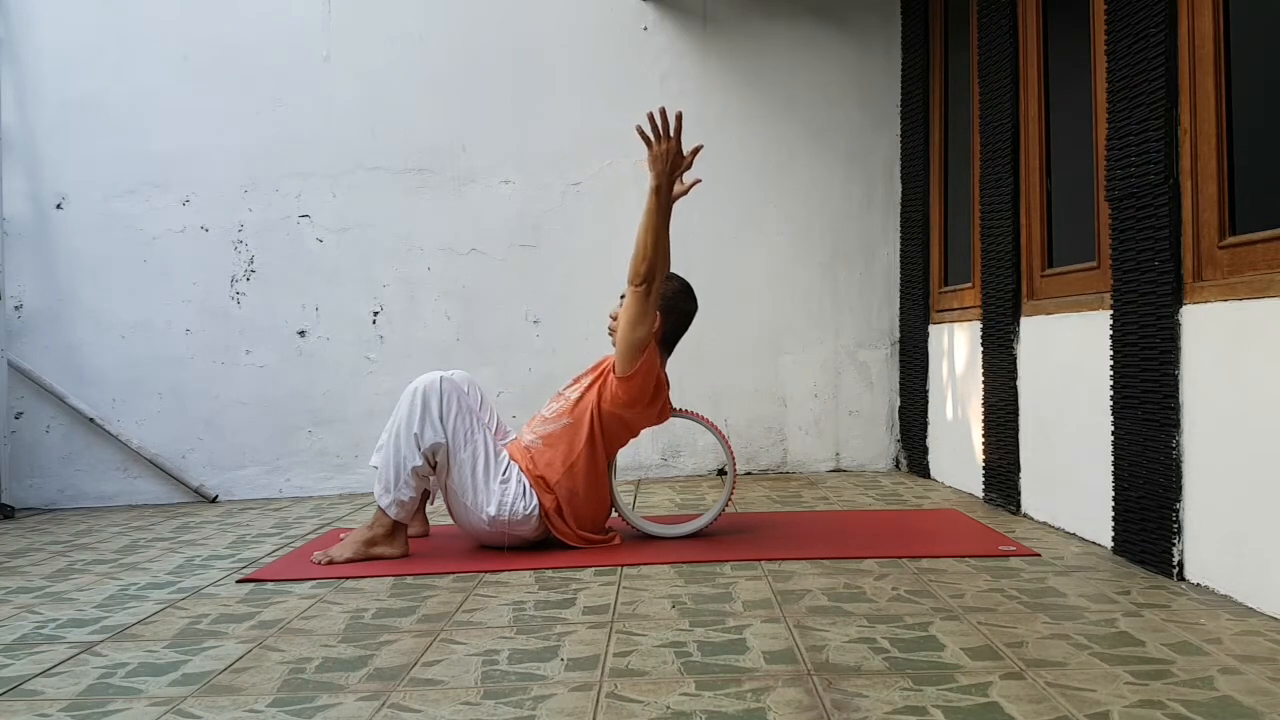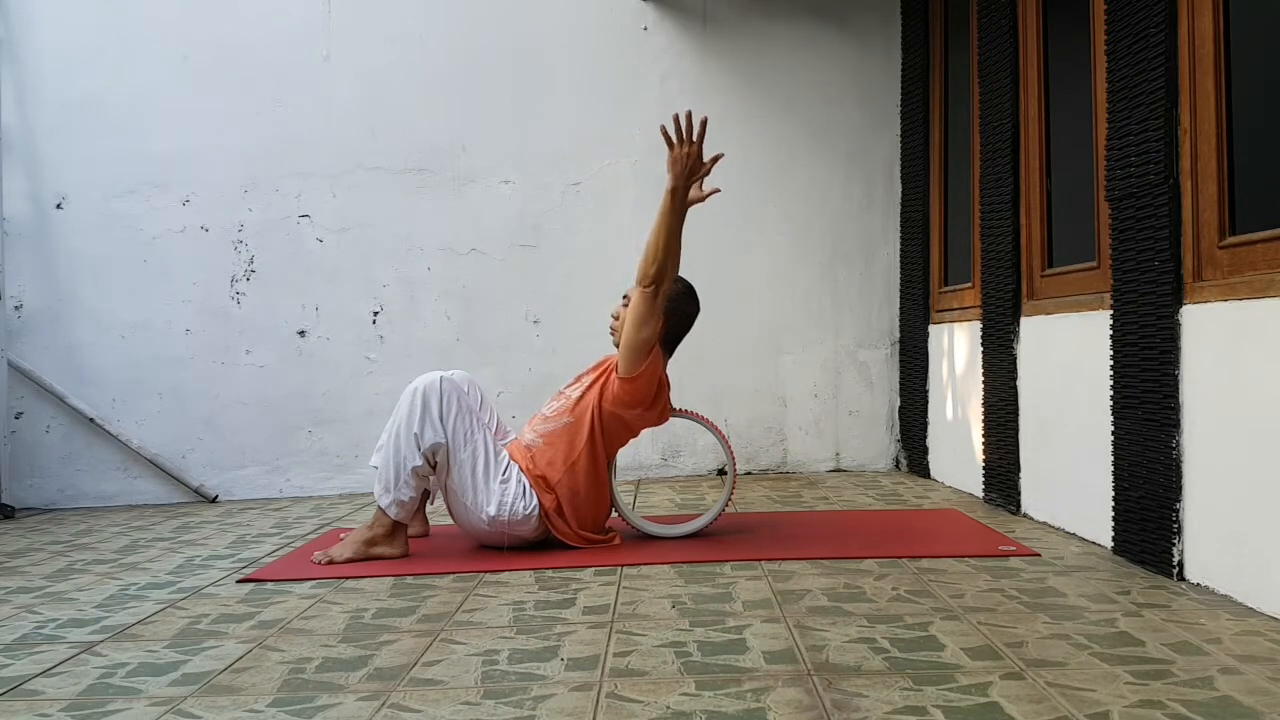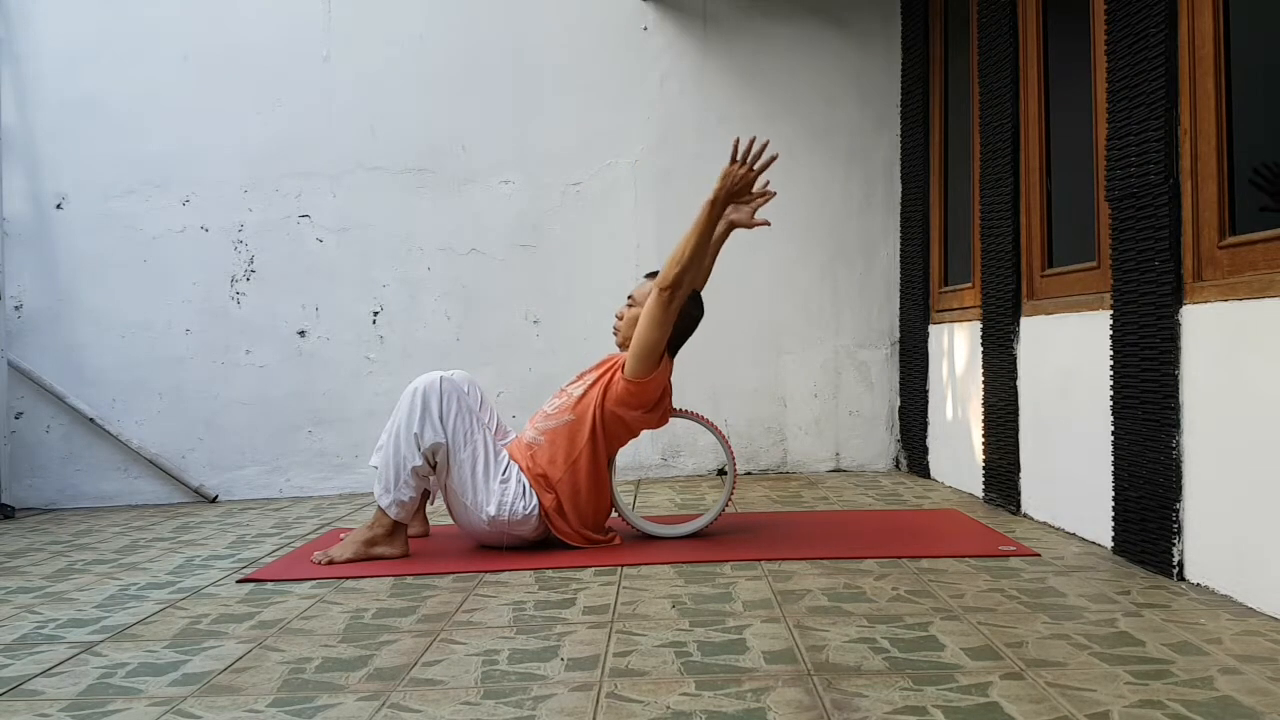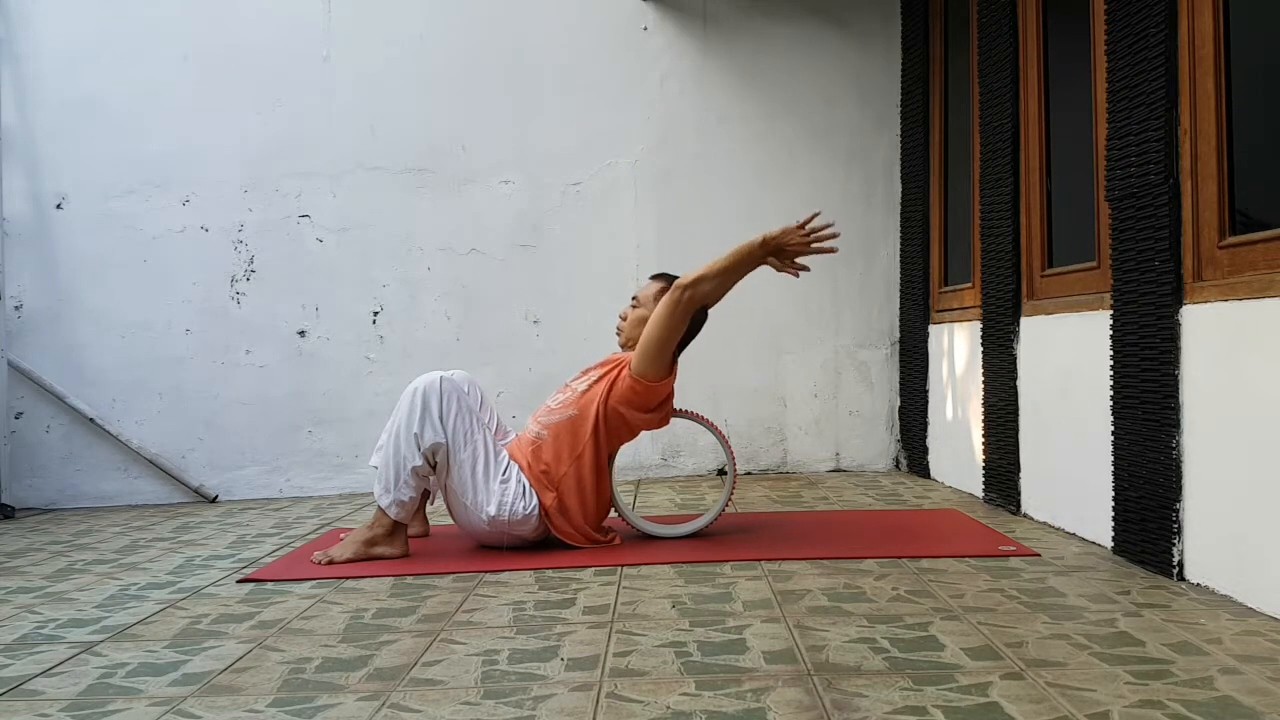
dt=0.4s
person 1, frame 1
left shoulder: (640, 376)
right shoulder: (637, 376)
left elbow: (643, 283)
right elbow: (654, 286)
left wrist: (659, 190)
right wrist: (666, 199)
left hip: (515, 507)
right hip: (517, 482)
left knee: (434, 391)
right knee: (456, 386)
left ankle: (386, 530)
right ankle: (410, 512)
person 1, frame 2
left shoulder: (642, 378)
right shoulder: (635, 376)
left elbow: (651, 284)
right elbow: (661, 289)
left wrist: (675, 192)
right wrist: (681, 204)
left hip: (513, 507)
right hip: (518, 483)
left knee: (435, 391)
right knee: (457, 387)
left ankle: (387, 529)
right ankle: (412, 510)
person 1, frame 3
left shoulder: (642, 381)
right shoulder: (634, 372)
left elbow: (671, 287)
right elbow: (682, 292)
left wrist: (718, 203)
right wrist: (726, 224)
left hip: (514, 507)
right hip: (519, 486)
left knee: (433, 392)
right knee: (457, 386)
left ankle: (385, 530)
right ankle: (409, 511)
person 1, frame 4
left shoulder: (642, 383)
right shoulder: (632, 372)
left elbow: (685, 294)
right elbow: (695, 299)
left wrist: (764, 247)
right wrist: (764, 255)
left hip: (515, 506)
right hip: (519, 482)
left knee: (434, 391)
right knee: (456, 386)
left ankle: (385, 529)
right ankle: (409, 513)
